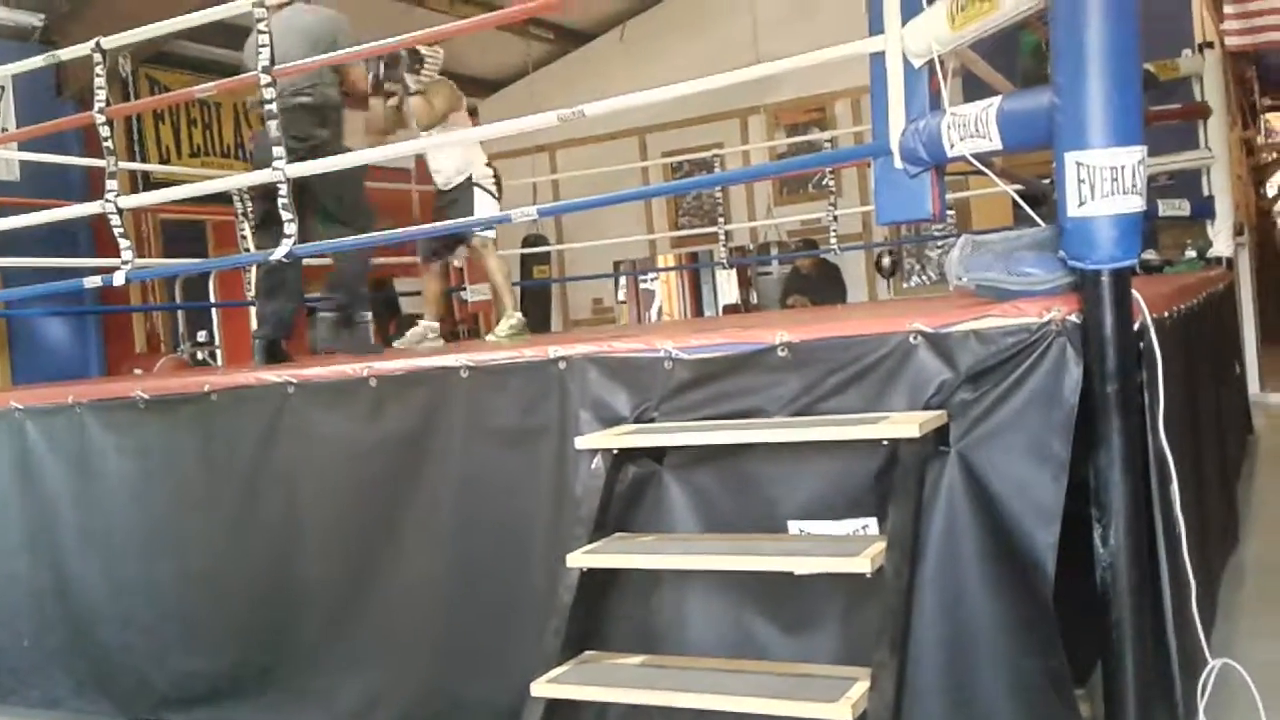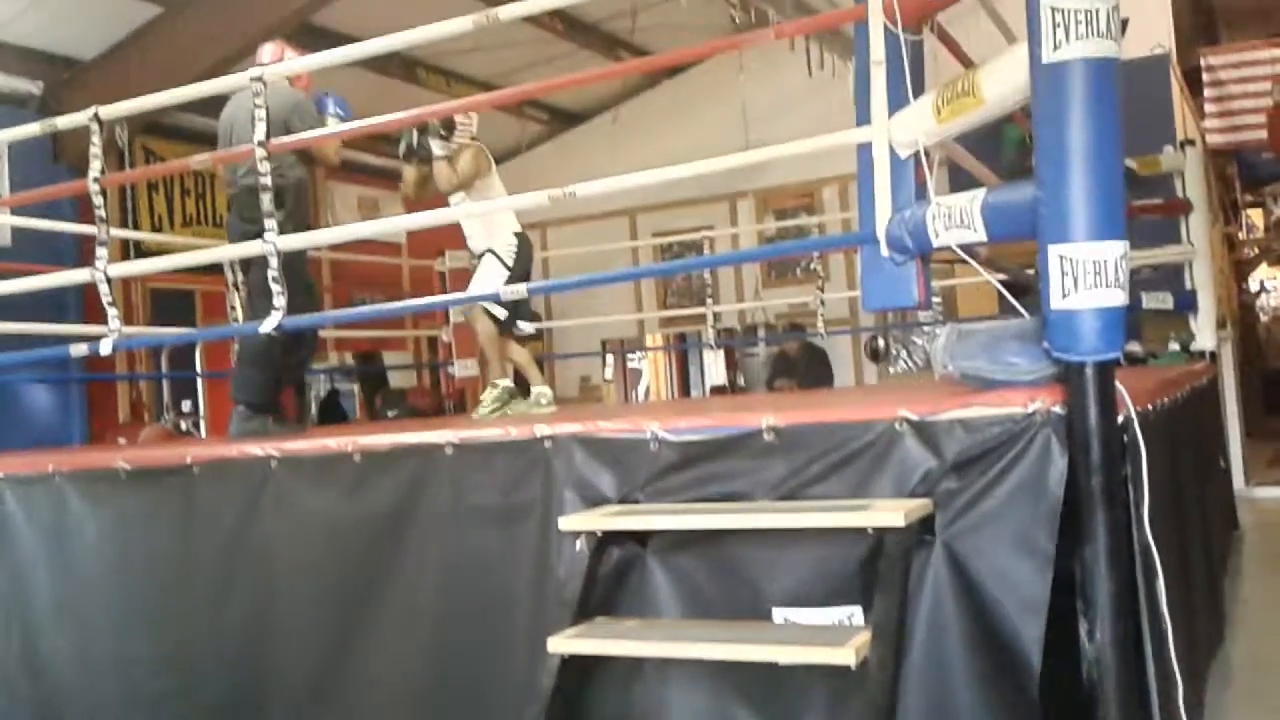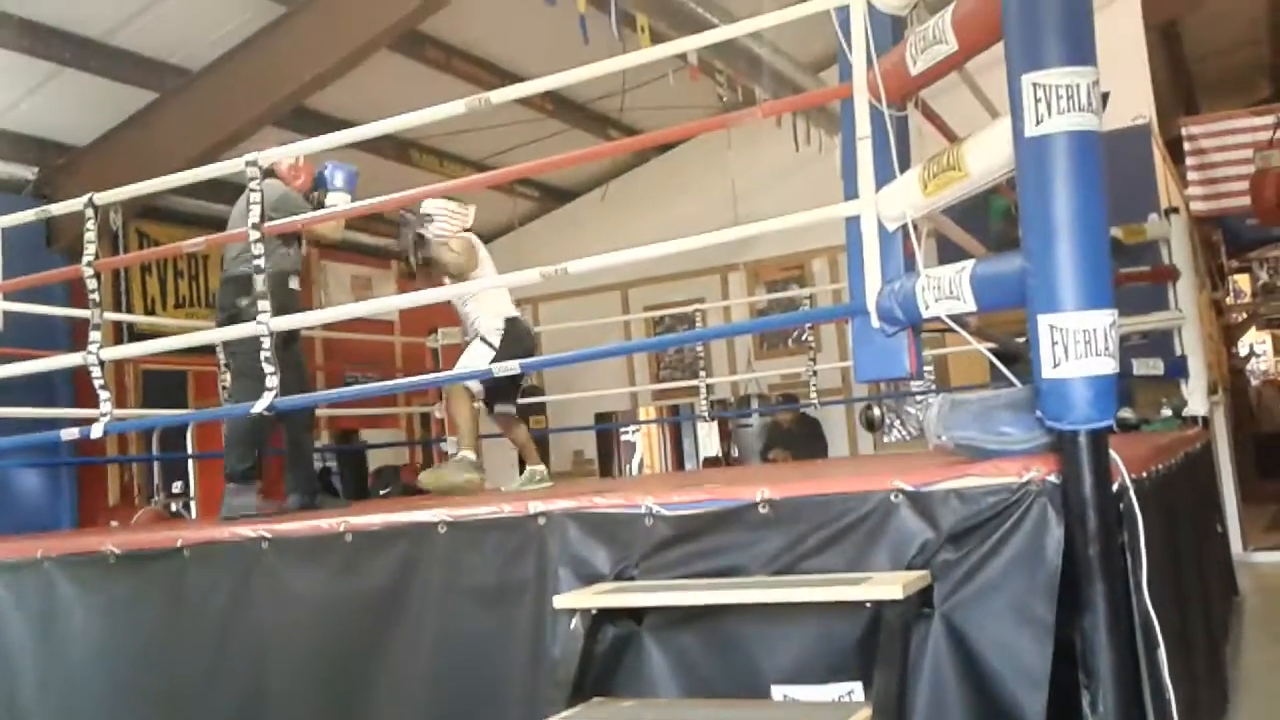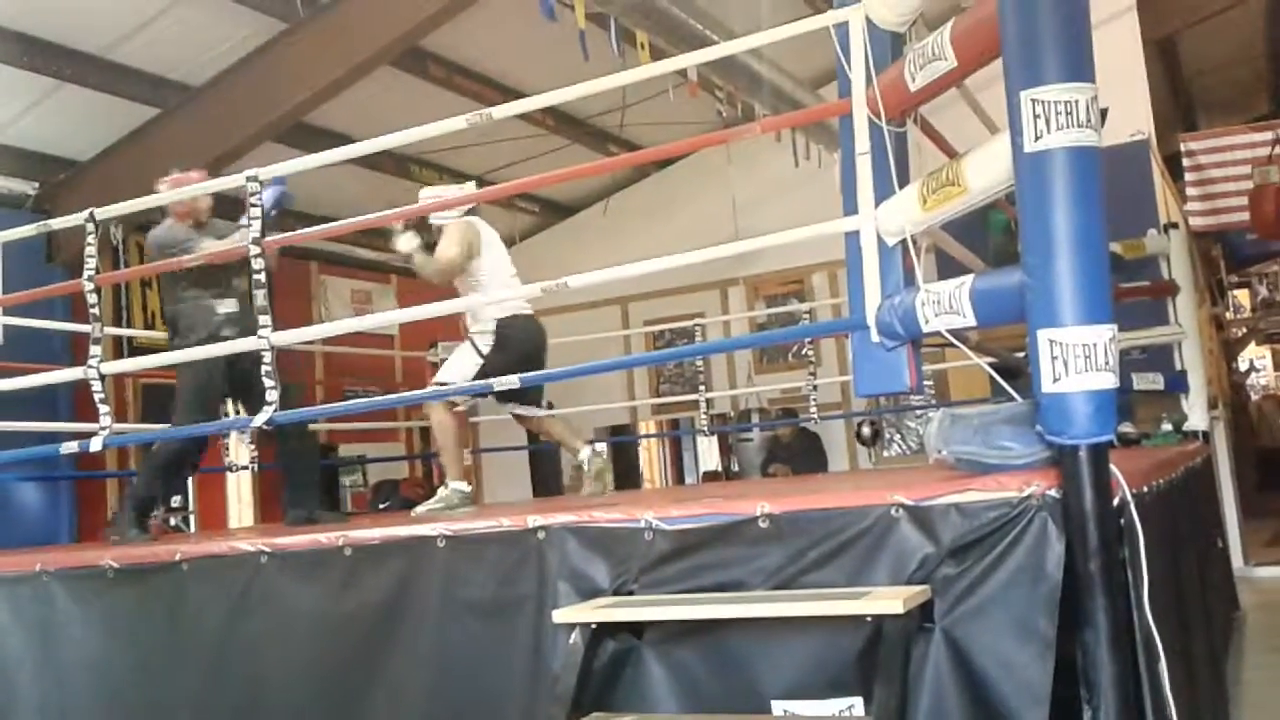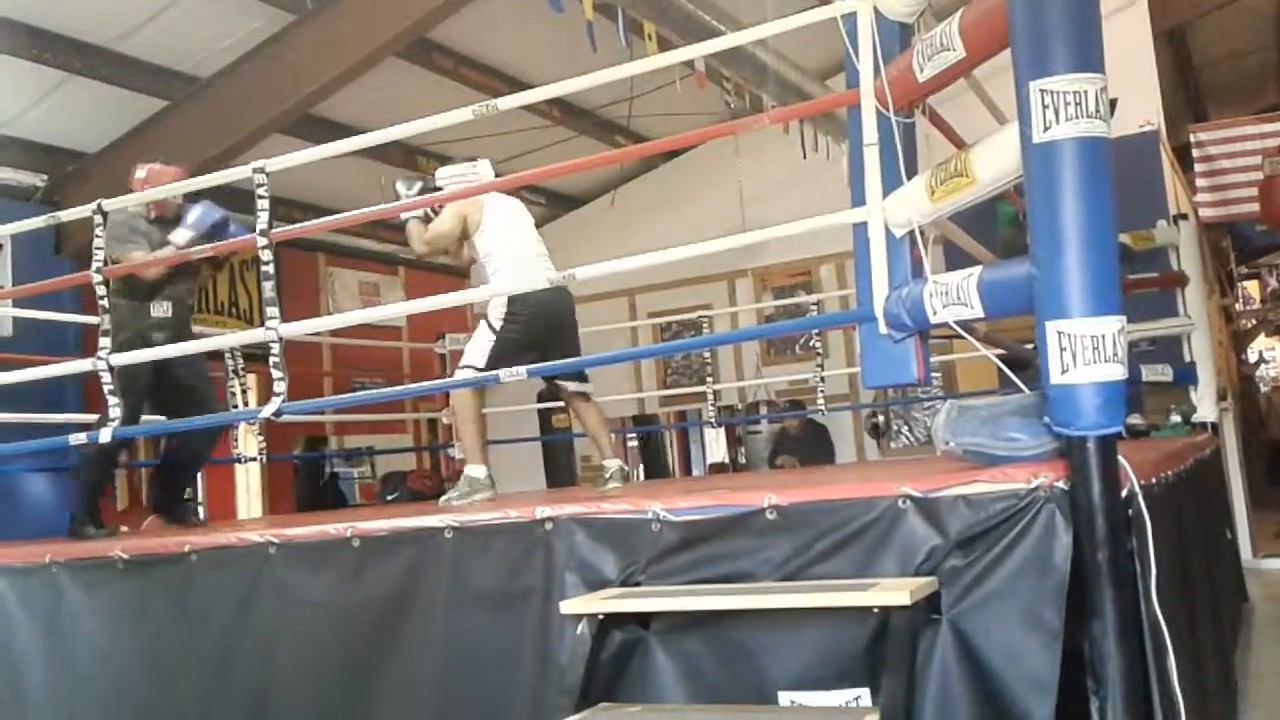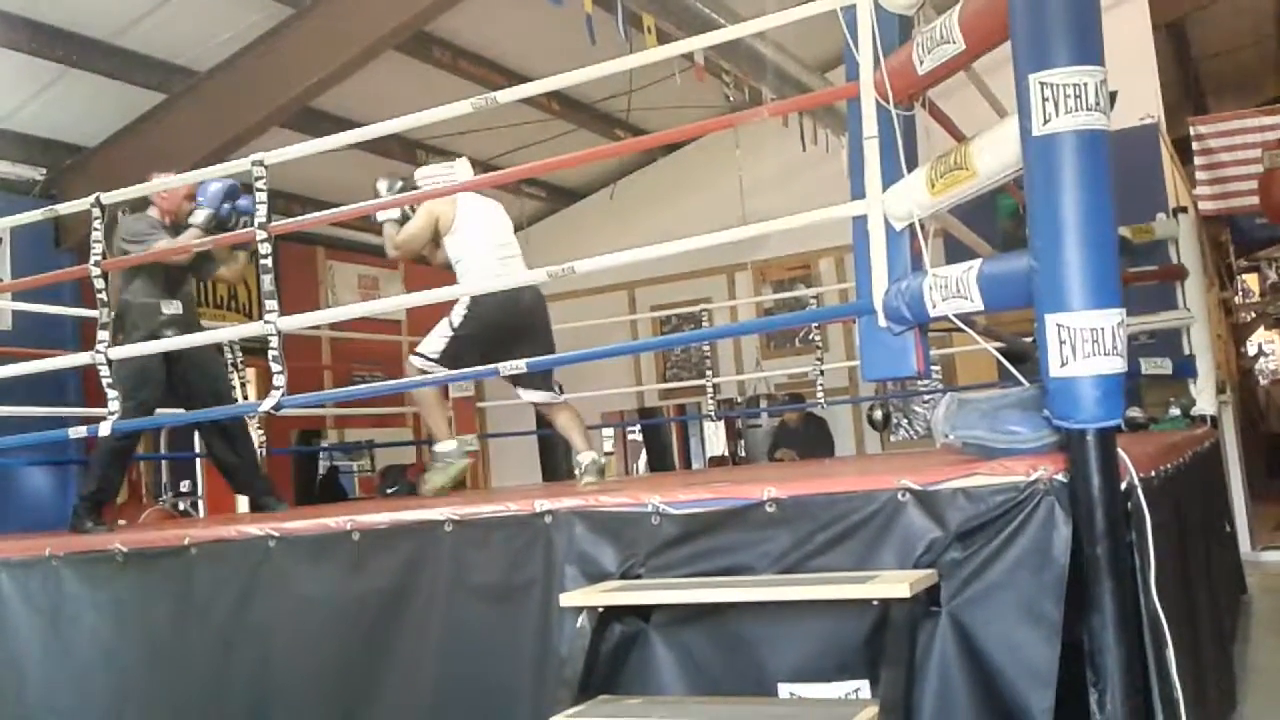
dt=0.4s
person 1, frame 1
left shoulder: (256, 37)
right elbow: (359, 86)
left hip: (268, 142)
right hip: (312, 136)
left knee: (277, 242)
right knee: (352, 225)
left ankle: (269, 339)
right ankle: (338, 317)
person 1, frame 2
left shoulder: (232, 105)
right shoulder: (292, 98)
left elbow: (225, 172)
right elbow: (329, 157)
right wrist: (334, 122)
left hip: (243, 218)
right hip: (277, 216)
left knee: (302, 310)
right knee: (270, 314)
left ankle: (265, 403)
right ankle: (249, 412)
person 1, frame 3
left shoulder: (258, 197)
right shoulder: (278, 193)
left elbow: (290, 245)
right elbow: (330, 232)
left wrist: (317, 201)
right wrist: (339, 192)
right hip: (254, 306)
left knee: (295, 400)
right knee: (256, 396)
left ankle: (303, 491)
right ankle: (237, 489)
person 1, frame 4
left shoulder: (217, 229)
right shoulder: (164, 237)
right elbow: (225, 253)
left hip: (242, 340)
right hip: (203, 343)
left knee: (288, 418)
right knee: (193, 429)
left ankle: (303, 505)
right ankle: (133, 515)
person 1, frame 5
left shoulder: (173, 227)
right shoulder: (122, 223)
right elbow: (148, 270)
right wrist: (188, 233)
left hip: (175, 340)
right hip: (133, 340)
left knee: (202, 419)
right knee: (117, 425)
left ankle: (169, 499)
right ankle: (84, 516)
person 1, frame 6
left shoulder: (189, 234)
right shoulder: (133, 226)
left elbow: (230, 273)
right elbow: (178, 253)
right wrist: (207, 211)
left hip: (187, 339)
right hip: (143, 340)
left knee: (225, 414)
right knee: (126, 421)
left ankle: (258, 495)
right ankle: (88, 510)
person 2, frame 1
left shoulder: (441, 87)
right shoulder: (405, 97)
left elbow: (425, 122)
right elbow: (383, 126)
left wrist: (410, 80)
right wrist: (378, 85)
left hip: (474, 178)
right hip: (448, 188)
left knee: (480, 241)
right knee: (430, 258)
left ankle: (512, 316)
right ankle: (429, 327)
person 2, frame 2
left shoulder: (471, 152)
right shoulder: (449, 159)
left elbow: (448, 186)
right elbow: (412, 190)
left wrist: (437, 146)
right wrist: (410, 152)
left hip: (507, 245)
right hip: (491, 251)
left knee: (478, 310)
right knee: (503, 332)
left ankle: (501, 385)
right ankle: (541, 393)
person 2, frame 3
left shoulder: (460, 242)
right shoulder: (453, 246)
left elbow: (456, 268)
right elbow: (427, 280)
left wrist: (430, 242)
right wrist: (417, 249)
left hip: (502, 330)
right hip: (507, 334)
left knee: (457, 383)
right knee: (503, 412)
left ankle: (466, 459)
right ankle: (536, 470)
person 2, frame 4
left shoulder: (460, 229)
right shoulder: (481, 231)
left elbow: (439, 274)
right elbow: (459, 274)
left wrist: (410, 249)
right wrist: (418, 246)
left hip: (501, 331)
right hip: (529, 329)
left knee: (439, 400)
right knee: (529, 413)
left ankle: (456, 488)
right ankle: (589, 456)
person 2, frame 5
left shoulder: (463, 204)
right shoulder: (511, 203)
left elbow: (424, 246)
right elbow: (465, 255)
left wrist: (412, 212)
right wrist: (431, 215)
left hip: (520, 301)
right hip: (557, 297)
left knee: (466, 383)
right knee: (575, 390)
left ankle: (476, 475)
right ankle: (614, 468)
person 2, frame 6
left shoulder: (439, 205)
right shoulder: (491, 206)
left elbow: (397, 250)
left wrist: (388, 215)
right wrist: (406, 215)
left hip: (485, 301)
right hip: (529, 299)
left knee: (420, 368)
right knee: (547, 396)
left ankle: (448, 450)
right ankle: (588, 461)
